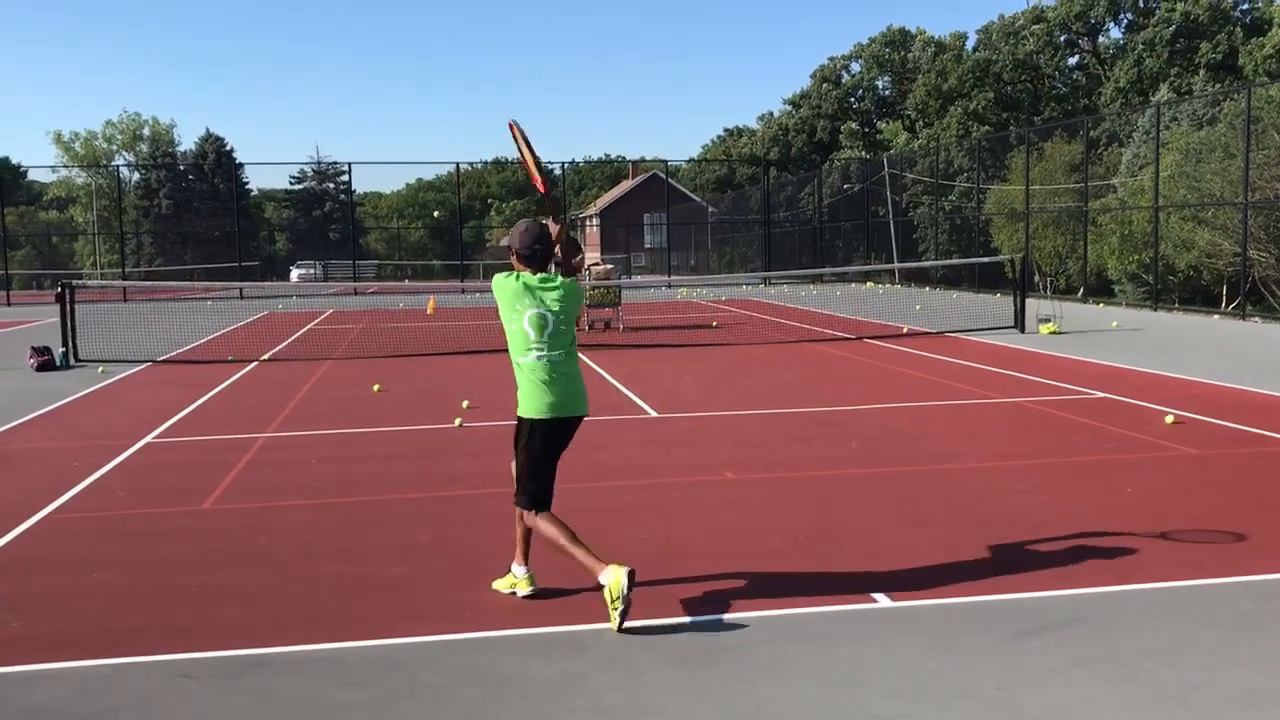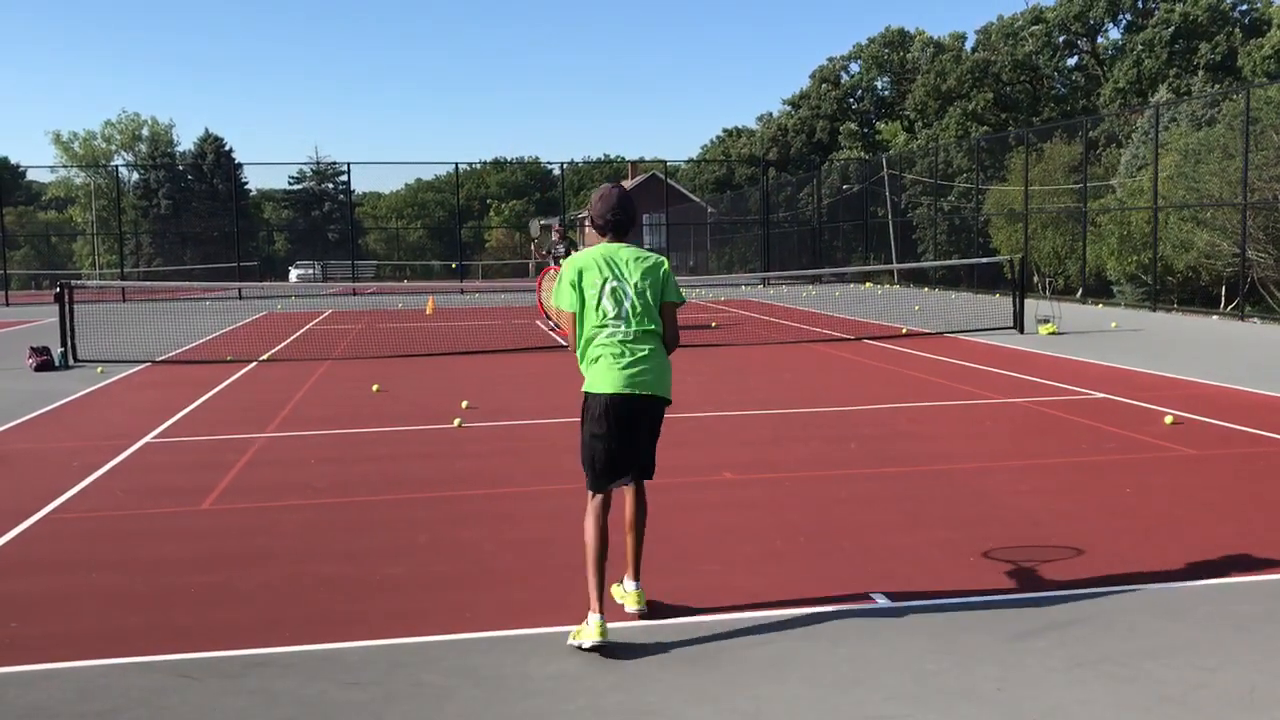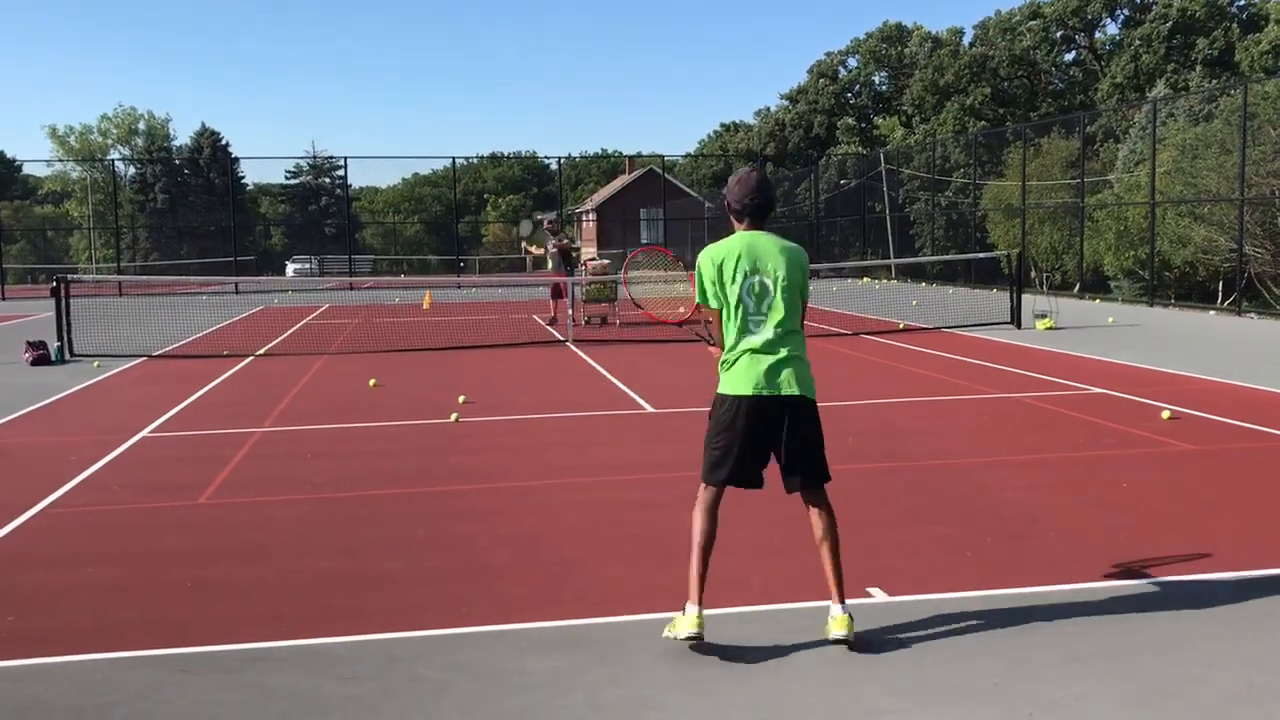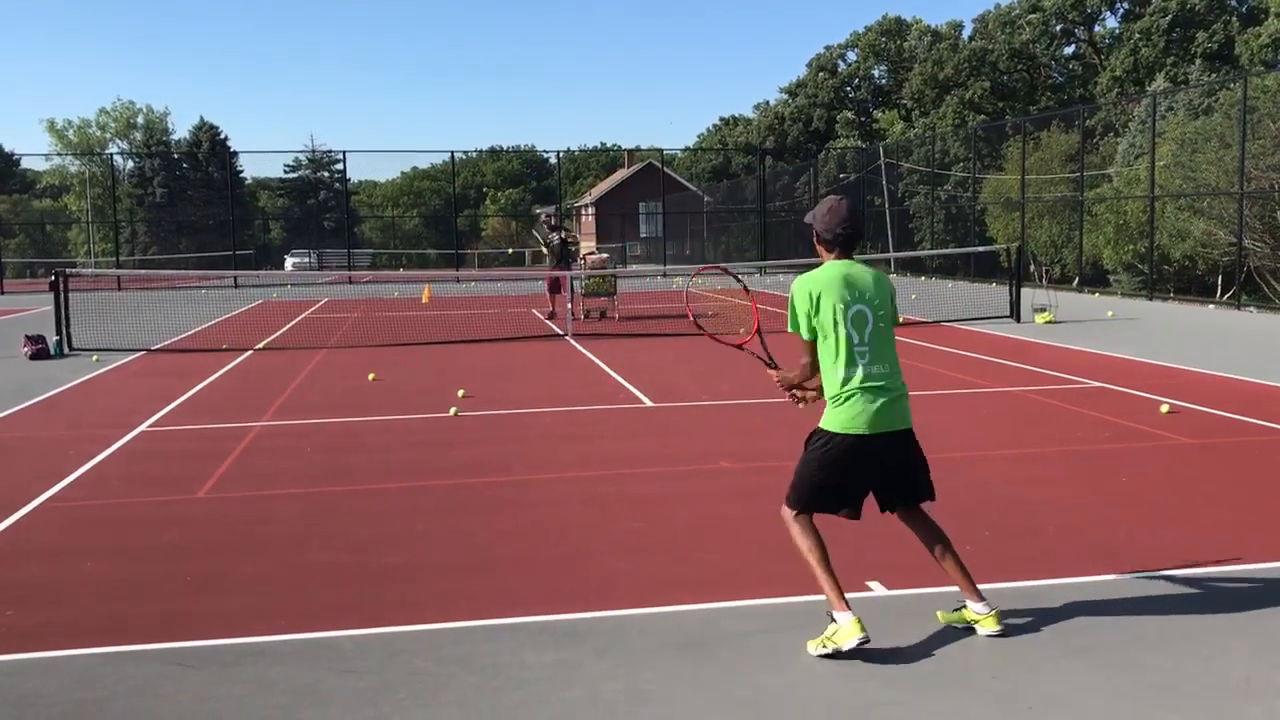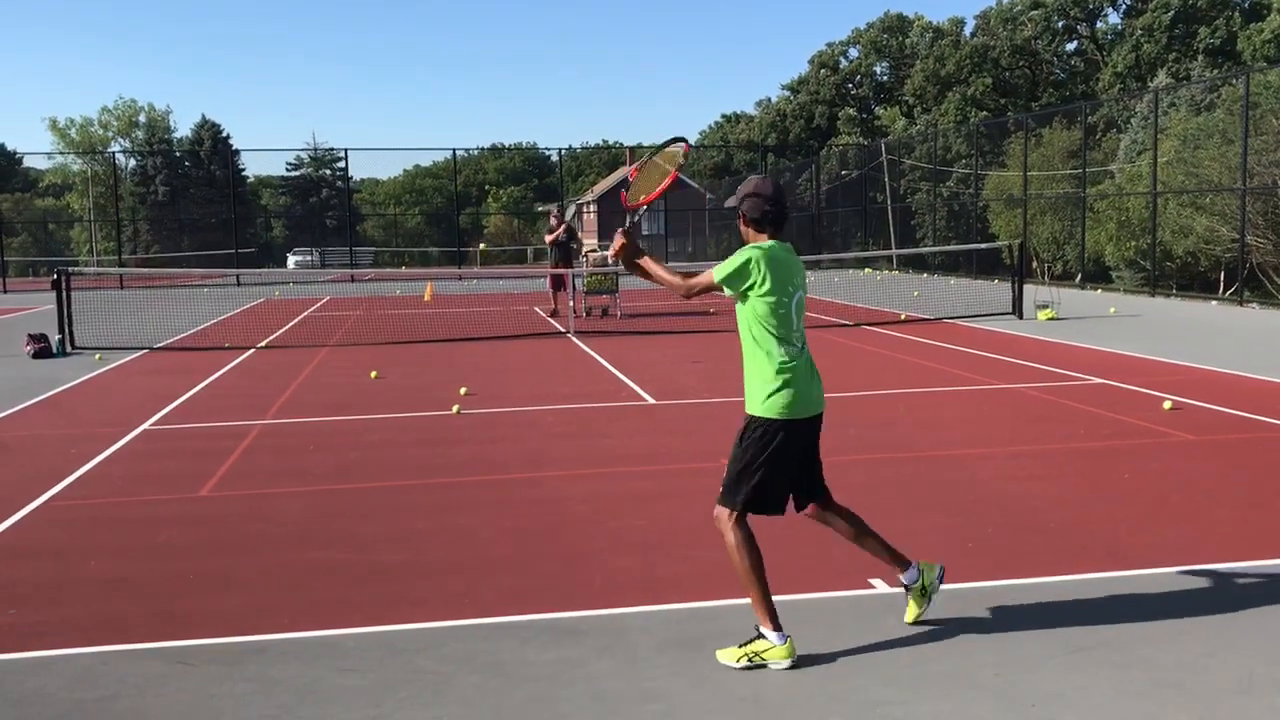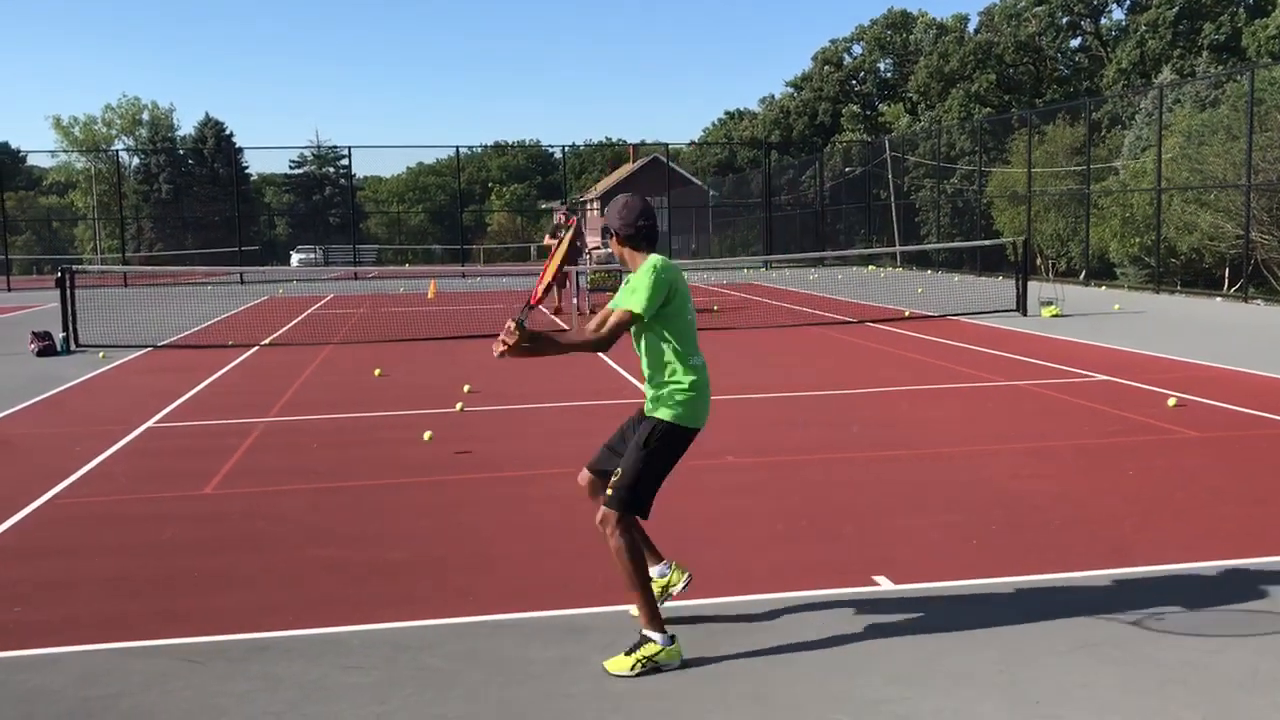
dt=0.4s
person 1, frame 1
left shoulder: (504, 285)
right shoulder: (570, 287)
left wrist: (549, 238)
right wrist: (558, 243)
left hip: (540, 407)
right hip: (573, 403)
left knee: (533, 511)
right knee: (521, 470)
left ankle: (610, 574)
right ankle: (520, 571)
person 1, frame 2
left shoulder: (576, 264)
right shoulder: (657, 264)
left elbow: (573, 336)
right elbow: (672, 339)
left hip: (605, 388)
right hip: (653, 389)
left knee: (598, 498)
right knee: (636, 483)
left ankle: (595, 619)
right ankle: (632, 585)
person 1, frame 3
left shoulder: (711, 256)
right shoulder: (796, 256)
left elbow: (716, 325)
left hip: (740, 387)
right hip: (795, 386)
left knee: (708, 493)
right knee: (813, 494)
left ankle: (693, 612)
right ankle: (839, 611)
person 1, frame 4
left shoulder: (808, 285)
right shoulder: (883, 282)
left elbow: (808, 366)
left wrist: (786, 381)
left hip: (849, 424)
right hip: (896, 418)
left knee: (795, 513)
right knee: (913, 514)
left ankle: (845, 619)
right ankle: (979, 606)
person 1, frame 5
left shoulder: (754, 259)
right shoulder: (775, 258)
left elbow: (686, 289)
right elbow: (703, 284)
left wrist: (638, 260)
right wrist: (644, 263)
left hip: (775, 410)
right hip: (805, 403)
left knee: (728, 515)
right knee: (816, 505)
left ankle: (772, 638)
right ankle: (912, 574)
person 1, frame 6
left shoulder: (653, 272)
right shoulder: (640, 274)
left elbow: (605, 339)
right elbow: (593, 329)
left wrist: (534, 344)
right wrist: (528, 341)
left hip: (675, 408)
right hip: (661, 403)
left knee: (611, 519)
right knee: (593, 478)
left ankle: (660, 638)
right ankle: (664, 571)
